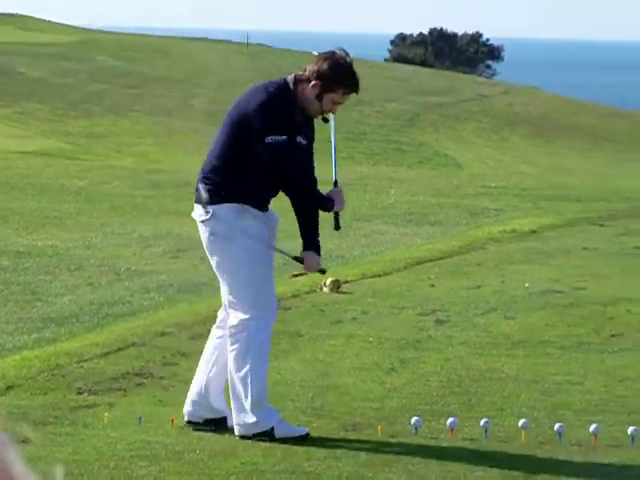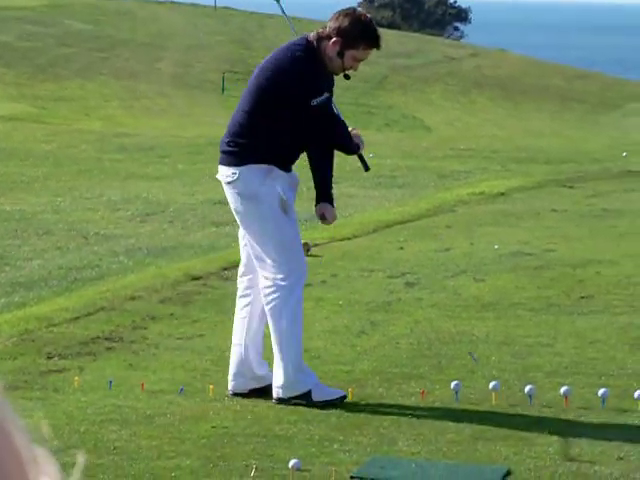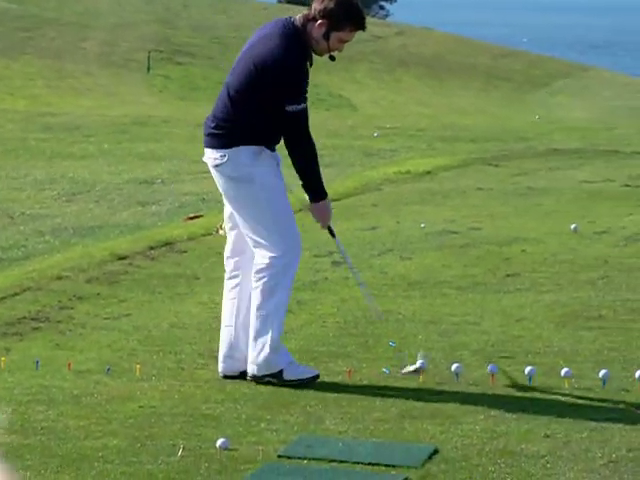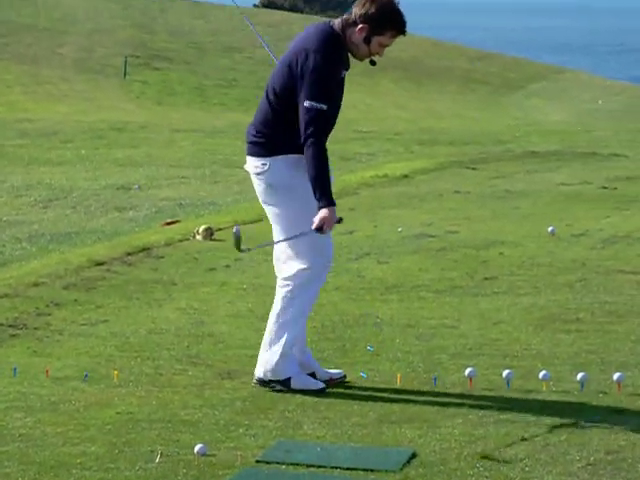
dt=1s
person 1, frame 1
left shoulder: (303, 119)
right shoulder: (266, 104)
left elbow: (301, 179)
right elbow: (286, 177)
left wrist: (311, 246)
right wrist: (329, 202)
left hip: (253, 213)
right hip: (226, 211)
left knee: (238, 310)
right knee: (253, 311)
left ankle: (203, 406)
right ankle: (252, 418)
person 1, frame 2
left shoulder: (318, 70)
right shoulder: (296, 65)
left elbow: (320, 135)
right elbow: (329, 128)
left wrist: (325, 197)
right wrist: (354, 144)
left hip: (270, 172)
right hip: (252, 172)
left knee: (257, 272)
right knee: (285, 270)
left ankle: (247, 375)
right ankle: (291, 381)
person 1, frame 3
left shoulder: (284, 34)
right shoulder: (287, 55)
right elbow: (297, 132)
right wrist: (317, 197)
left hip: (241, 150)
right hip: (240, 154)
left knee: (244, 253)
right knee: (281, 248)
left ankle: (236, 356)
right ankle: (266, 359)
person 1, frame 4
left shoulder: (327, 38)
right shoulder: (321, 55)
right elbow: (312, 133)
right wrist: (325, 204)
left hip: (289, 156)
right hip: (279, 160)
left knee: (299, 260)
right knee: (309, 260)
left ankle: (293, 360)
right ankle: (274, 365)
